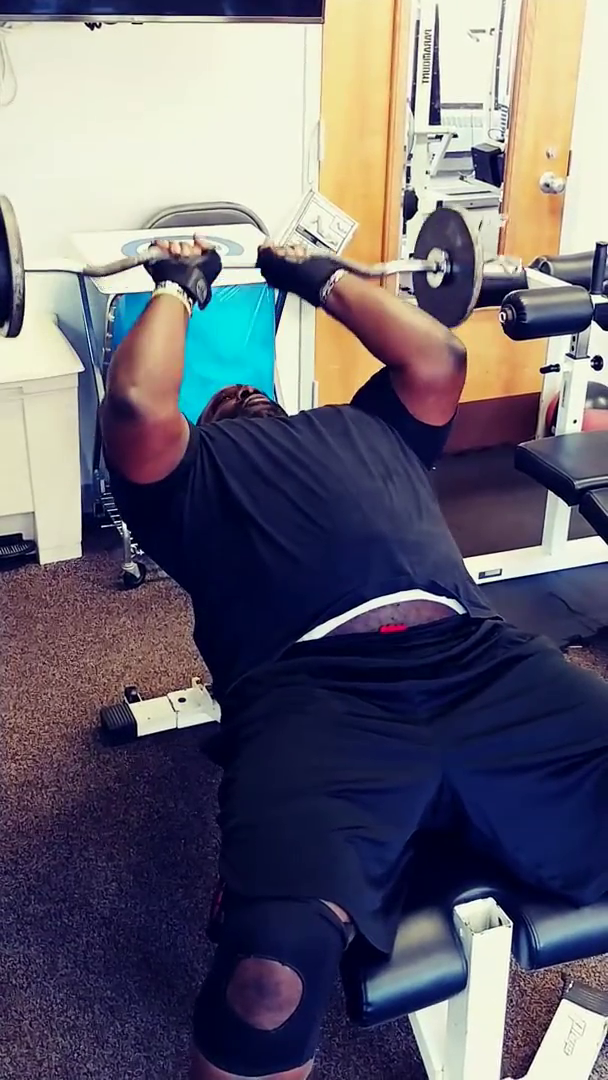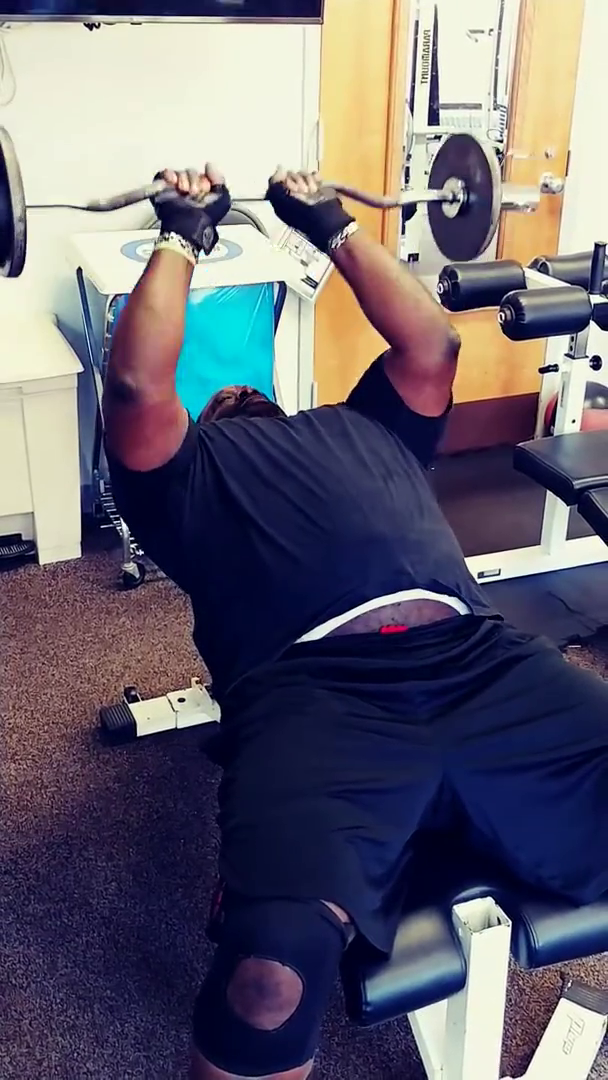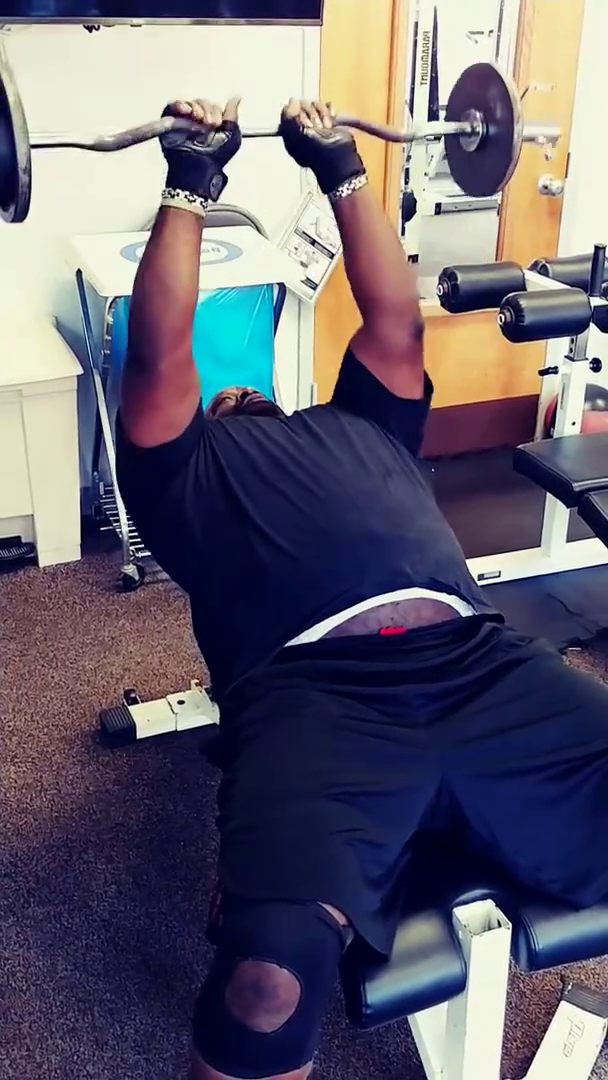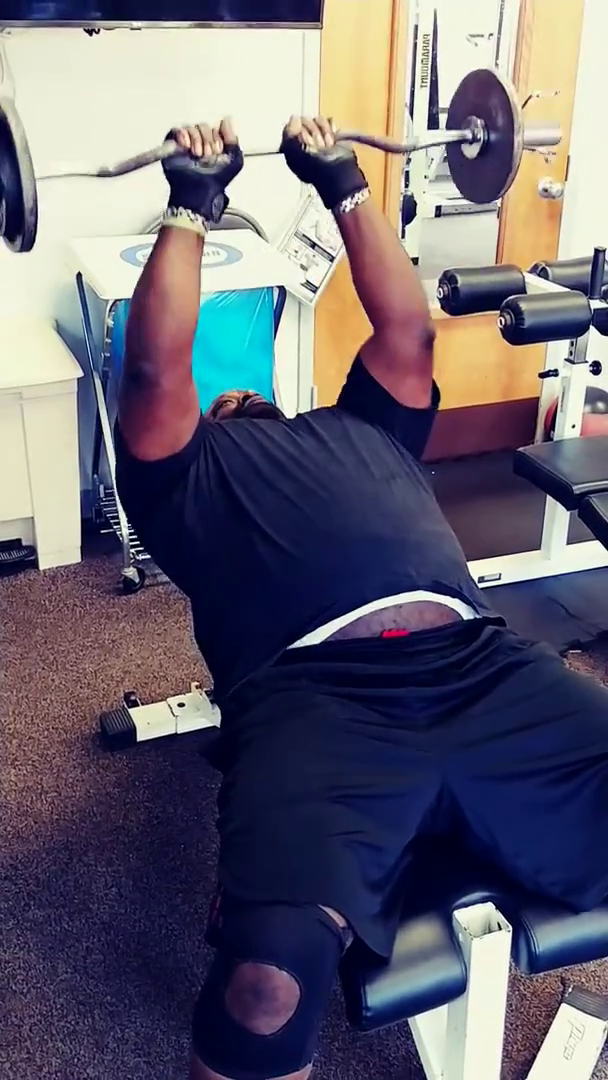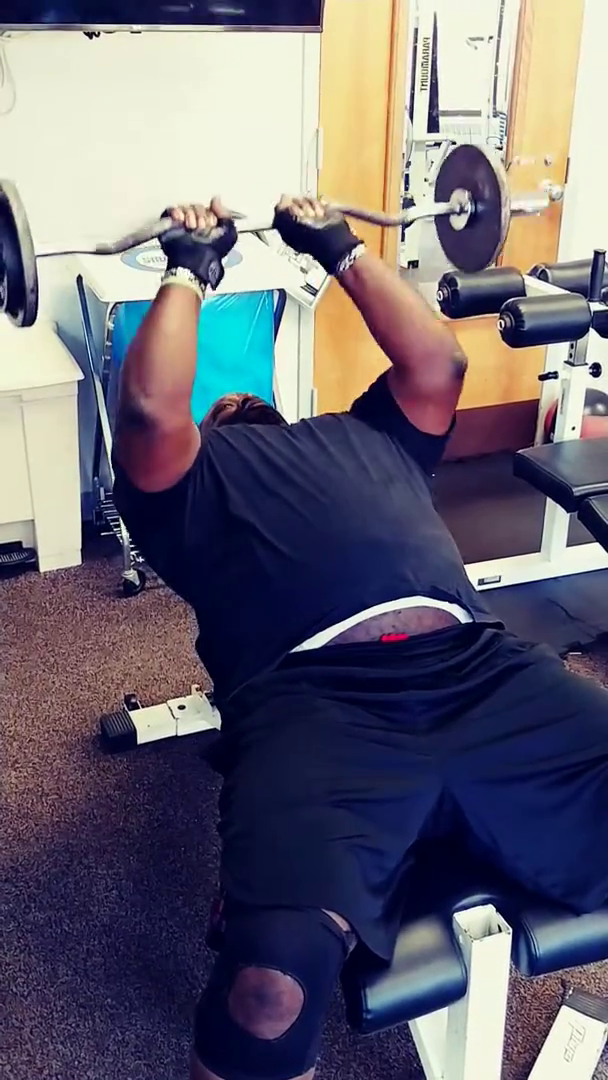
dt=0.2s
person 1, frame 1
left shoulder: (357, 428)
right shoulder: (193, 471)
left elbow: (438, 359)
right elbow: (137, 407)
left wrist: (323, 280)
right wrist: (176, 288)
left hip: (477, 660)
right hip: (313, 693)
right knee: (271, 972)
person 1, frame 2
left shoulder: (362, 427)
right shoulder: (192, 472)
left elbow: (429, 347)
right elbow: (138, 386)
left wrist: (334, 227)
right wrist: (179, 239)
left hip: (479, 661)
right hip: (315, 692)
right knee: (272, 970)
person 1, frame 3
left shoulder: (360, 429)
right shoulder: (190, 472)
left elbow: (393, 322)
right elbow: (158, 353)
left wrist: (341, 171)
right wrist: (190, 187)
left hip: (479, 662)
right hip: (312, 694)
right knee: (269, 974)
person 1, frame 4
left shoulder: (361, 430)
right shoulder: (192, 472)
left elbow: (405, 334)
right elbow: (156, 371)
left wrist: (345, 188)
right wrist: (192, 210)
left hip: (485, 665)
right hip: (315, 694)
right knee: (269, 972)
person 1, frame 5
left shoulder: (361, 433)
right shoulder: (192, 476)
left elbow: (436, 366)
right elbow: (149, 413)
left wrist: (340, 249)
right wrist: (188, 272)
left hip: (482, 668)
right hip: (314, 698)
right knee: (271, 980)
